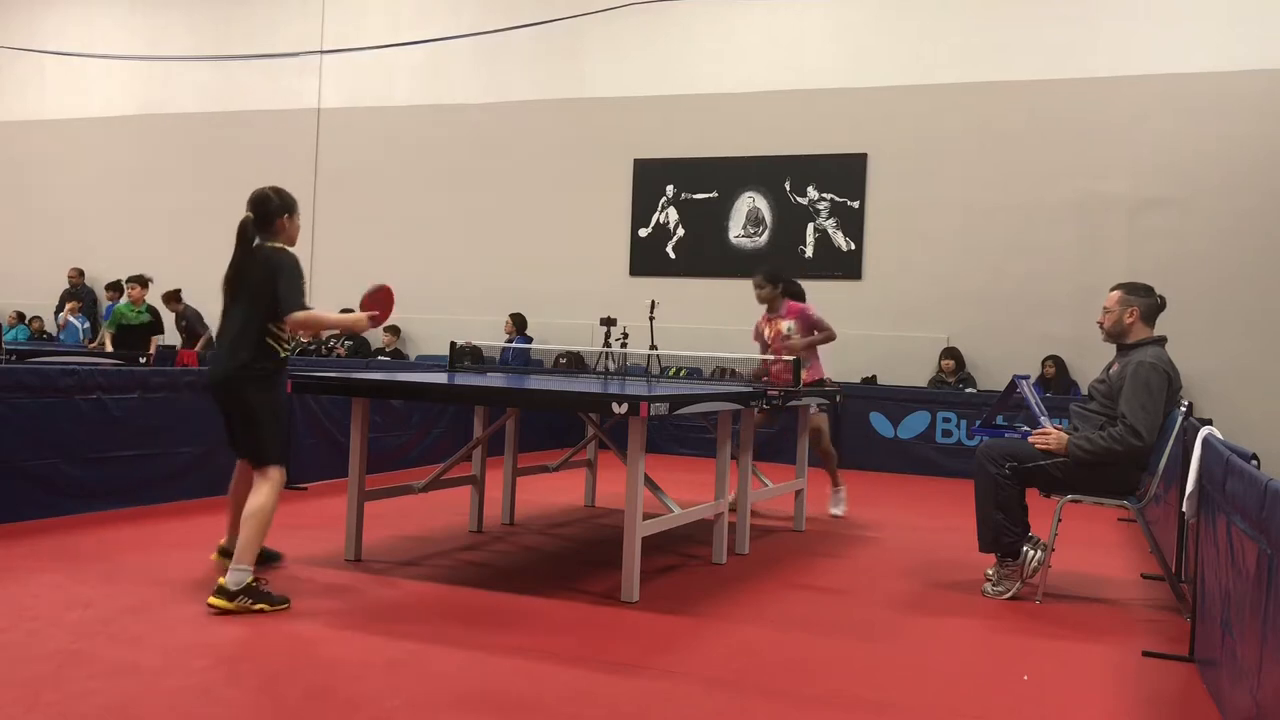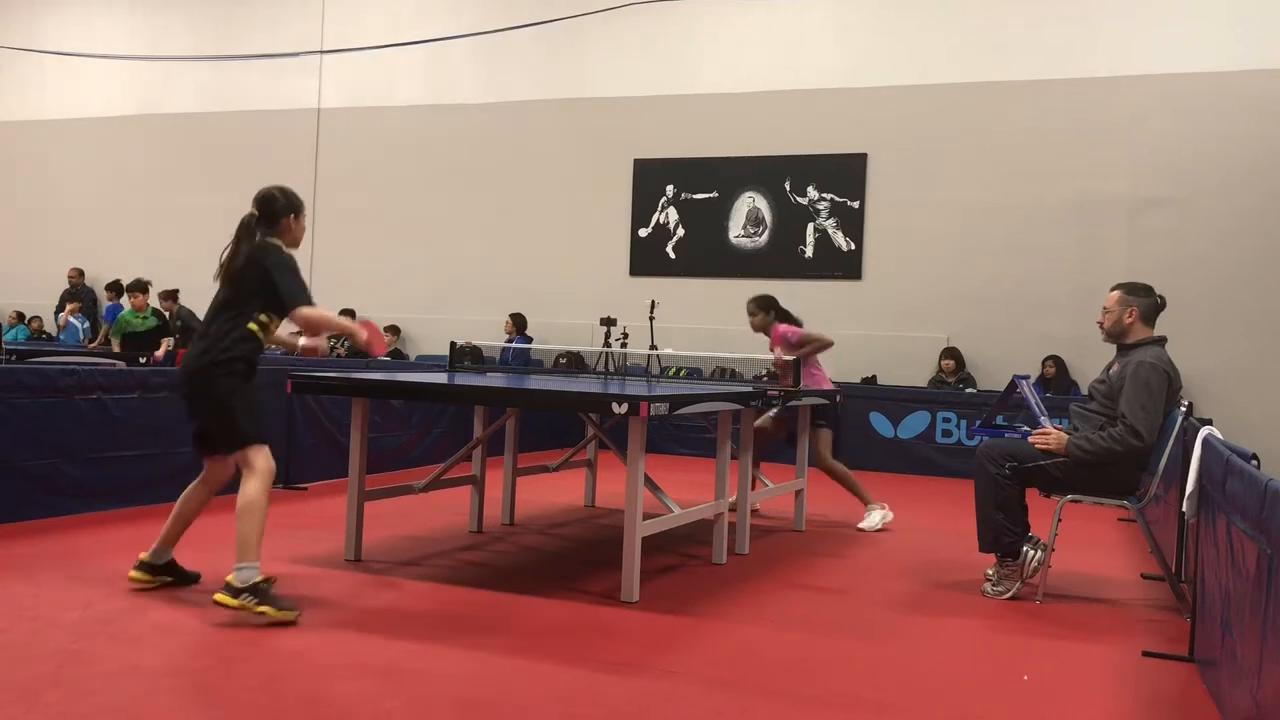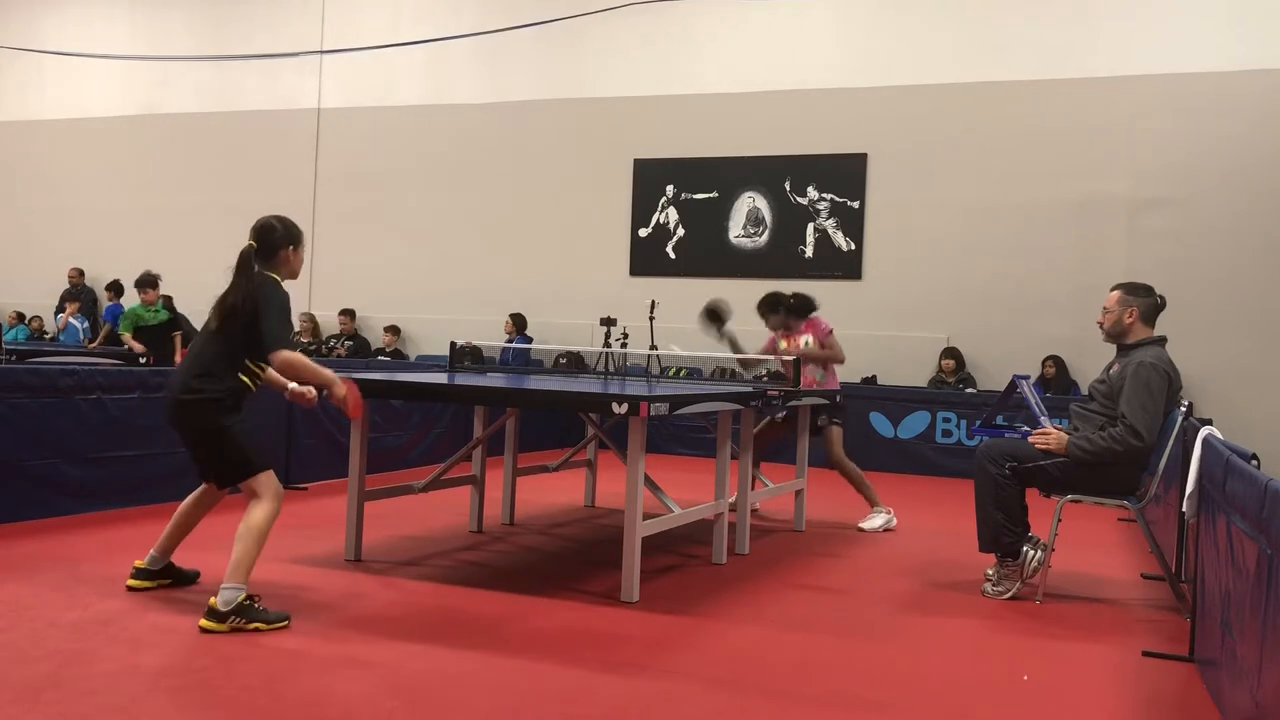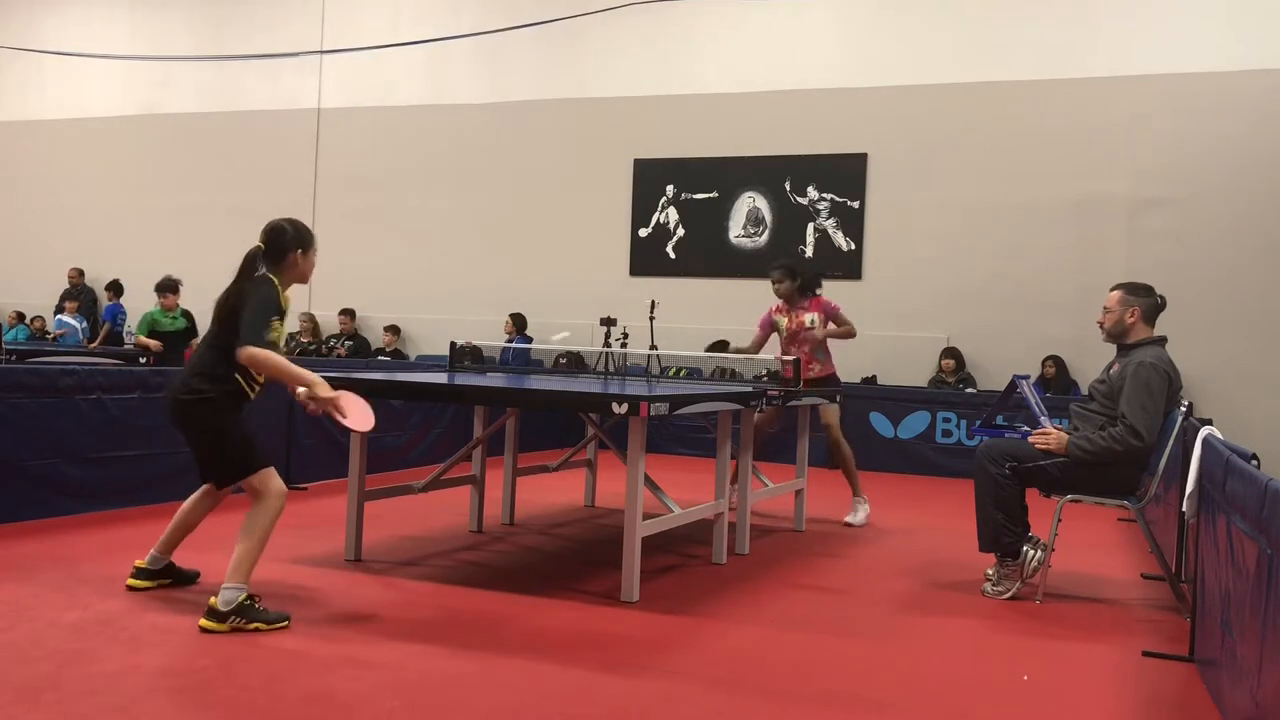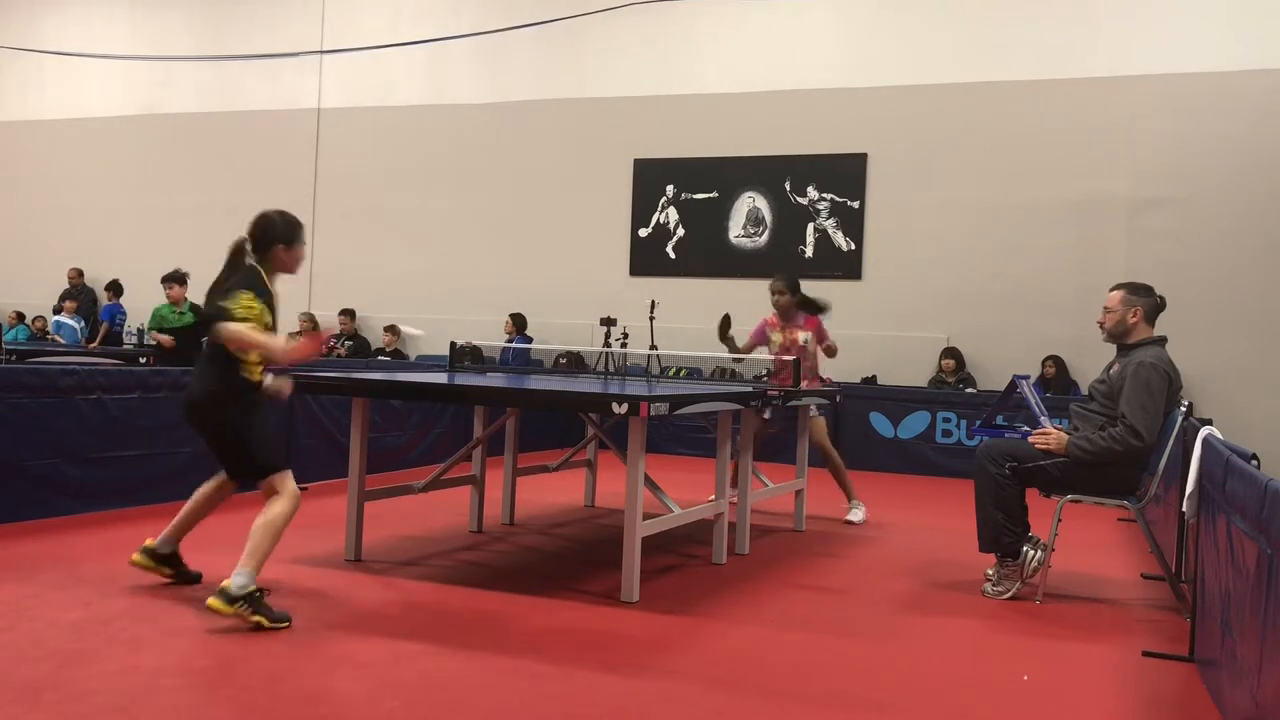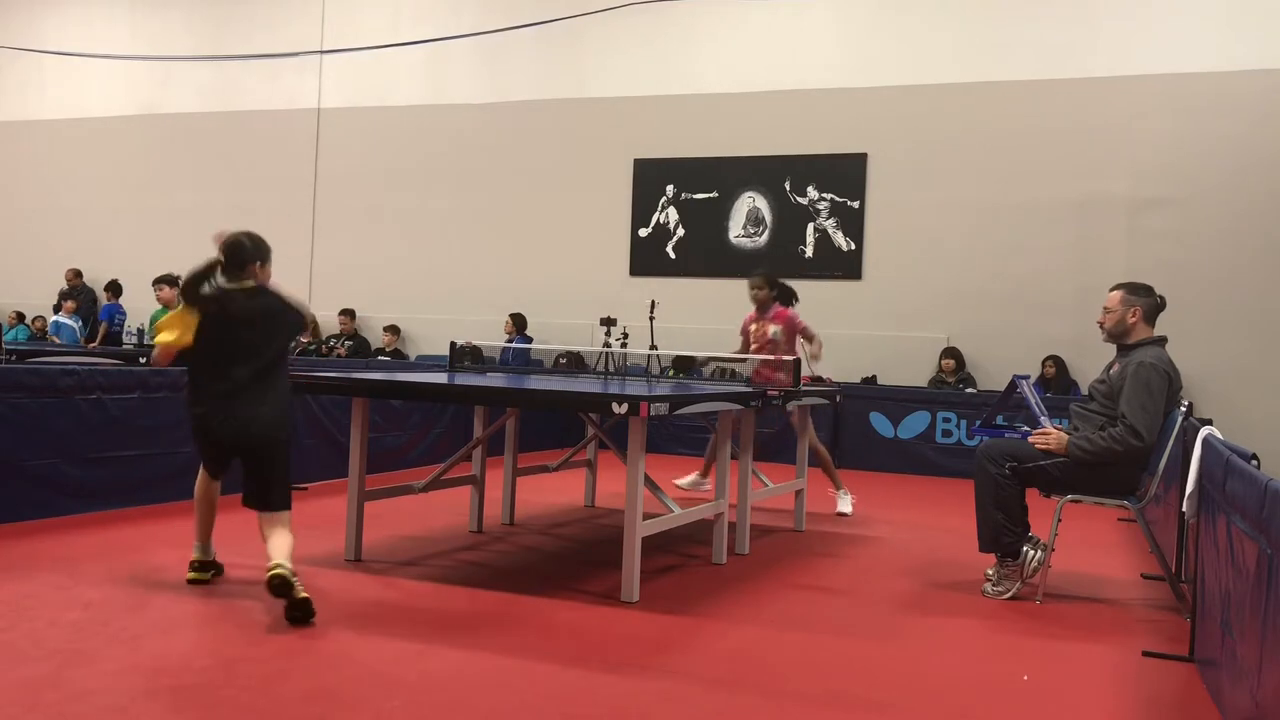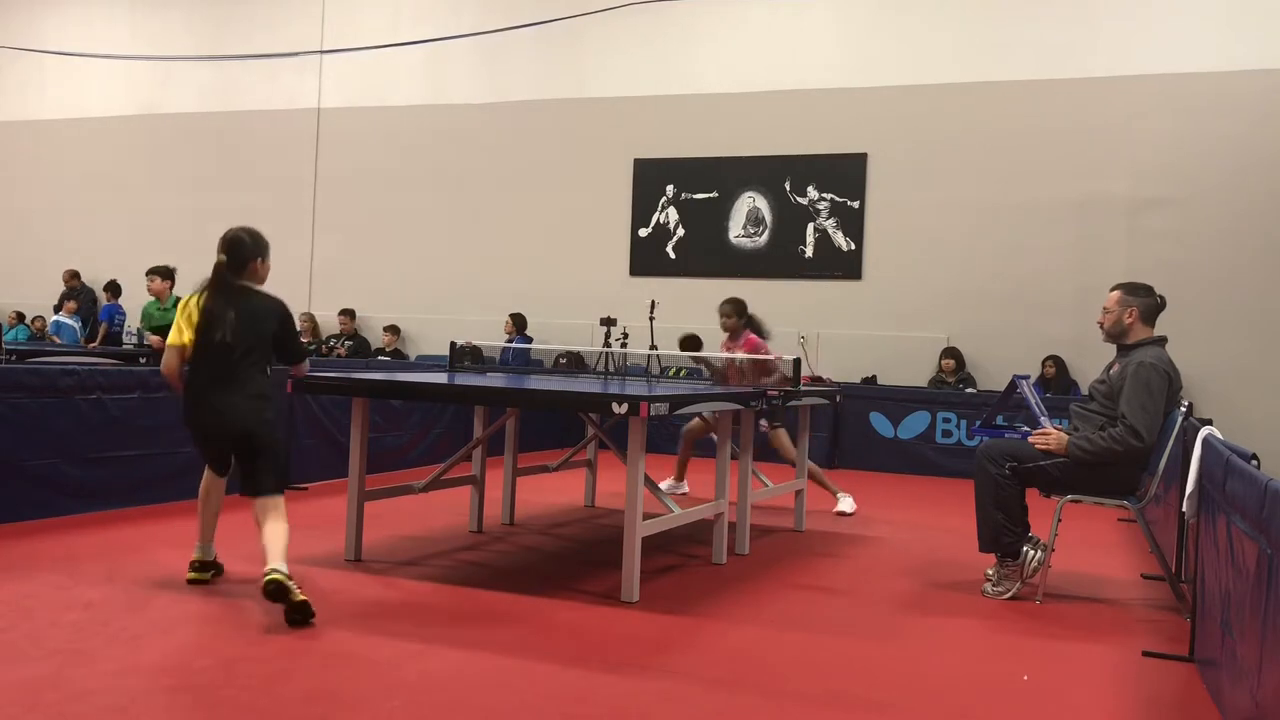
dt=0.2s
person 1, frame 1
left shoulder: (247, 258)
right shoulder: (281, 260)
right elbow: (294, 317)
right wrist: (350, 322)
left hip: (228, 374)
right hip: (253, 377)
left knee: (249, 462)
right knee: (270, 476)
left ankle: (234, 544)
right ankle: (237, 584)
person 1, frame 2
left shoulder: (247, 254)
right shoulder: (276, 257)
right elbow: (302, 313)
left wrist: (296, 344)
right wrist: (352, 328)
left hip: (203, 369)
right hip: (221, 371)
left knee: (219, 469)
right knee: (259, 466)
left ankle: (156, 560)
right ankle: (244, 582)
person 1, frame 3
left shoulder: (248, 287)
right shoulder: (270, 291)
right elbow: (281, 356)
left wrist: (288, 387)
right wrist: (330, 378)
left hip: (192, 398)
right hip: (207, 405)
left knee: (219, 485)
right knee: (267, 493)
left ankle: (152, 566)
right ankle: (228, 604)
person 1, frame 4
left shoulder: (263, 290)
right shoulder: (263, 293)
left elbow: (255, 359)
right elbow: (250, 354)
left wrist: (296, 389)
right wrist: (313, 380)
left hip: (201, 400)
right hip: (206, 404)
left knee: (219, 486)
right knee: (270, 492)
left ankle: (152, 565)
right ankle: (228, 604)
person 1, frame 5
left shoulder: (259, 283)
right shoulder: (245, 283)
right elbow: (228, 332)
left wrist: (264, 379)
right wrist: (270, 345)
left hip: (228, 399)
right hip: (225, 402)
left knee: (233, 479)
right knee: (285, 491)
left ankle: (161, 549)
right ankle: (238, 590)
person 1, frame 6
left shoulder: (201, 305)
right shoulder: (273, 304)
left elbow: (160, 359)
right elbow: (299, 320)
left hip: (214, 421)
right hip: (267, 424)
left knee: (211, 473)
right knee: (275, 521)
left ankle: (203, 560)
right ankle: (282, 569)
person 1, frame 7
left shoulder: (198, 302)
right shoulder: (273, 308)
left elbow: (171, 367)
right elbow: (300, 367)
left wrist: (186, 384)
left hip: (204, 413)
right hip: (253, 415)
left knee: (216, 469)
right knee: (271, 510)
left ankle: (204, 559)
right ankle: (278, 571)
person 2, frame 1
left shoulder: (1147, 365)
right shoulder: (1131, 356)
left elbow: (1133, 438)
left wrist: (1070, 445)
right wrist: (1067, 434)
left hip: (1109, 469)
right hip: (1095, 456)
left knee: (994, 455)
right knee: (997, 452)
left ankle: (1013, 554)
right ankle: (1020, 545)
person 2, frame 2
left shoulder: (1147, 365)
right shoulder: (1131, 357)
left elbow: (1133, 438)
left wrist: (1070, 445)
right wrist: (1067, 433)
left hip: (1109, 468)
right hip: (1094, 456)
left knee: (994, 455)
right knee: (996, 451)
left ankle: (1013, 554)
right ankle: (1020, 545)
person 2, frame 3
left shoulder: (1147, 365)
right shoulder: (1131, 357)
left elbow: (1133, 438)
left wrist: (1070, 445)
right wrist: (1068, 433)
left hip: (1108, 468)
right hip: (1094, 455)
left knee: (994, 455)
right knee: (996, 452)
left ankle: (1013, 553)
right ankle: (1020, 545)
person 2, frame 4
left shoulder: (1147, 365)
right shoulder: (1131, 357)
left elbow: (1133, 438)
left wrist: (1070, 445)
right wrist: (1067, 433)
left hip: (1109, 468)
right hip: (1093, 456)
left knee: (994, 455)
right knee: (996, 452)
left ankle: (1013, 554)
right ankle: (1020, 545)
person 2, frame 5
left shoulder: (1147, 365)
right shoulder: (1131, 356)
left elbow: (1133, 438)
left wrist: (1070, 445)
right wrist: (1067, 434)
left hip: (1109, 469)
right hip: (1094, 457)
left knee: (994, 454)
right knee: (997, 452)
left ankle: (1013, 554)
right ankle: (1020, 545)
person 2, frame 6
left shoulder: (1147, 365)
right shoulder: (1131, 357)
left elbow: (1133, 438)
left wrist: (1070, 445)
right wrist: (1066, 433)
left hip: (1108, 468)
right hip: (1094, 456)
left knee: (994, 455)
right knee: (996, 451)
left ankle: (1013, 554)
right ankle: (1019, 545)
person 2, frame 7
left shoulder: (1147, 365)
right shoulder: (1131, 357)
left elbow: (1133, 438)
left wrist: (1070, 445)
right wrist: (1068, 434)
left hip: (1107, 469)
right hip: (1095, 456)
left knee: (994, 455)
right knee: (996, 452)
left ankle: (1013, 553)
right ankle: (1020, 545)
person 3, frame 1
left shoulder: (798, 310)
right shoulder: (762, 324)
left elbow: (831, 334)
left wrist: (803, 342)
left hip: (809, 383)
left knee: (820, 441)
left ankle: (837, 489)
person 3, frame 2
left shoulder: (784, 332)
right shoulder: (775, 341)
left elbow: (827, 341)
left wrist: (793, 357)
left knee: (823, 461)
right knee: (755, 433)
left ankle: (876, 508)
person 3, frame 3
left shoulder: (815, 325)
right shoulder: (778, 339)
left elbow: (838, 357)
right elbow: (750, 364)
left wrist: (802, 353)
right wrist: (733, 343)
left knee: (836, 457)
right knee: (757, 439)
left ankle: (881, 510)
person 3, frame 4
left shoulder: (821, 304)
right shoulder: (774, 314)
left elbow: (851, 330)
right elbow: (753, 350)
left wrist: (824, 332)
right wrist: (733, 351)
left hip: (822, 378)
left knee: (834, 435)
right knee: (754, 429)
left ankle: (860, 500)
right ankle: (733, 487)
person 3, frame 5
left shoulder: (813, 322)
right shoulder: (767, 325)
left elbow: (831, 351)
right elbow: (742, 353)
left wrist: (829, 348)
right wrist: (729, 343)
left knee: (823, 445)
left ankle: (855, 503)
right ankle: (732, 488)
person 3, frame 6
left shoulder: (787, 316)
right shoulder: (750, 320)
left elbow: (815, 339)
right elbow: (742, 354)
left wrist: (815, 350)
left knee: (809, 441)
right knee: (723, 427)
left ankle: (841, 492)
right ankle: (702, 478)
person 3, frame 7
left shoulder: (755, 343)
right shoulder: (727, 344)
left elbow: (775, 373)
right wrist: (705, 363)
left knee: (791, 456)
right knee: (688, 432)
left ankle: (840, 495)
right ankle: (678, 482)
